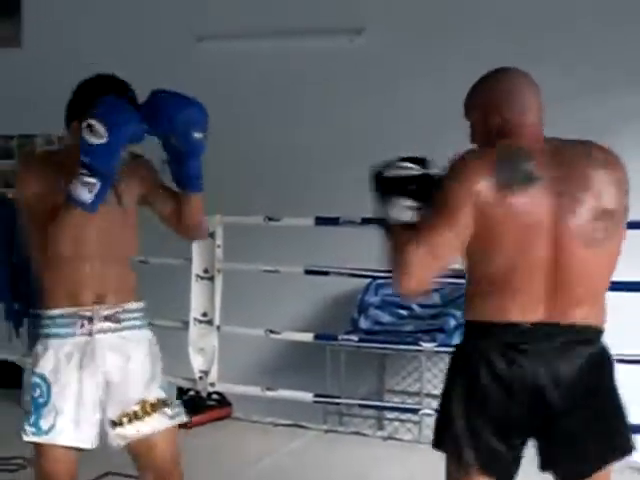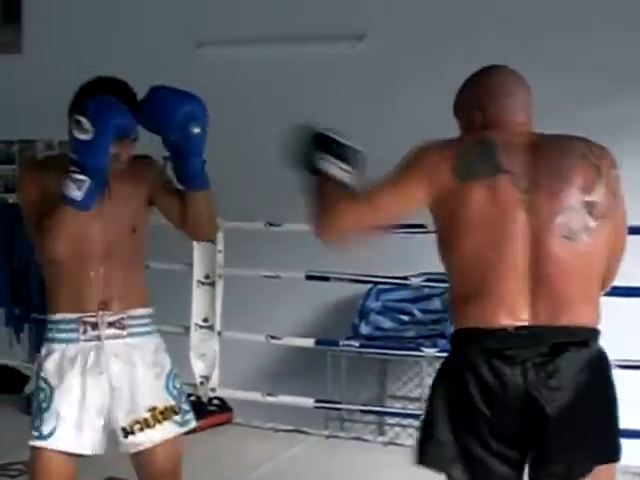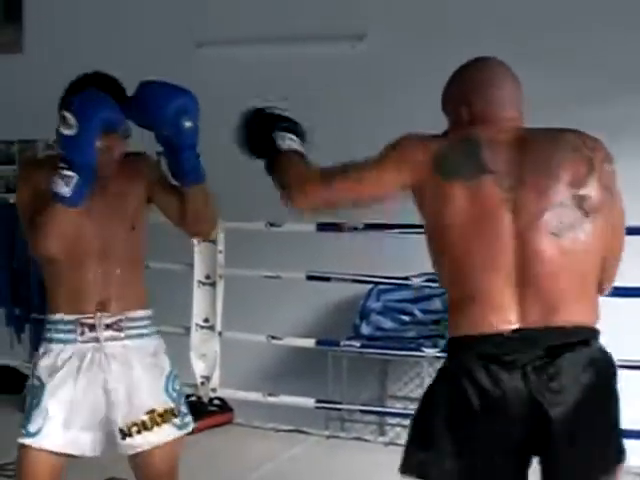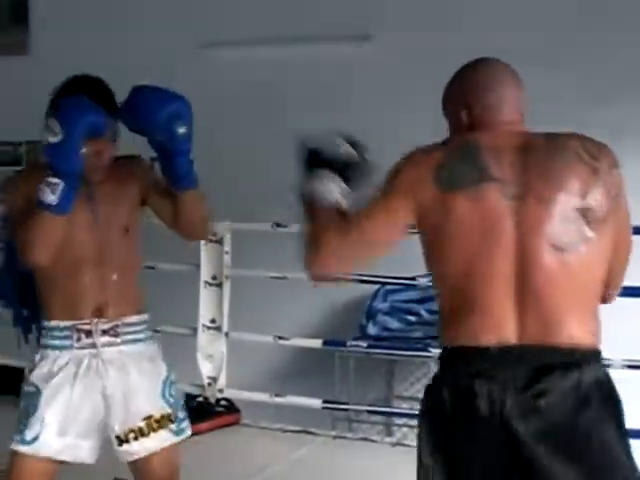
dt=0.1s
person 1, frame 1
left shoulder: (479, 171)
right shoulder: (606, 167)
left elbow: (409, 280)
left wrist: (399, 209)
left hip: (496, 364)
right hip: (580, 362)
person 1, frame 2
left shoulder: (449, 163)
right shoulder: (595, 162)
left elbow: (338, 223)
right elbow: (601, 276)
left wrist: (330, 165)
left hip: (484, 372)
right hip: (577, 368)
person 1, frame 3
left shoulder: (428, 157)
right shoulder: (589, 156)
left elbow: (306, 194)
right elbow: (600, 279)
left wrist: (280, 145)
left hip: (479, 377)
right hip: (577, 372)
person 1, frame 4
left shoulder: (430, 169)
right shoulder: (595, 163)
left elbow: (325, 259)
left wrist: (323, 185)
left hip: (470, 394)
right hip: (573, 390)
person 2, frame 1
left shoulder: (136, 171)
right shoulder: (36, 174)
left elbow: (193, 227)
right elbow: (59, 246)
left wrist: (187, 162)
right wrist: (93, 170)
left hip: (129, 335)
right hip: (65, 339)
person 2, frame 2
left shoulder: (143, 174)
right shoulder: (41, 177)
left elbow: (203, 229)
right elbow: (53, 247)
left wrist: (189, 157)
right wrist: (85, 170)
left hip: (136, 341)
right hip: (70, 344)
person 2, frame 3
left shoulder: (140, 171)
right shoulder: (37, 176)
left elbow: (201, 225)
right elbow: (46, 246)
left wrist: (183, 152)
right wrist: (75, 166)
left hip: (136, 342)
right hip: (68, 345)
person 2, frame 4
left shoulder: (133, 174)
left elbow: (195, 228)
right elbow: (34, 254)
left wrist: (176, 155)
right wrist: (60, 174)
left hip: (132, 348)
right hip: (64, 354)
